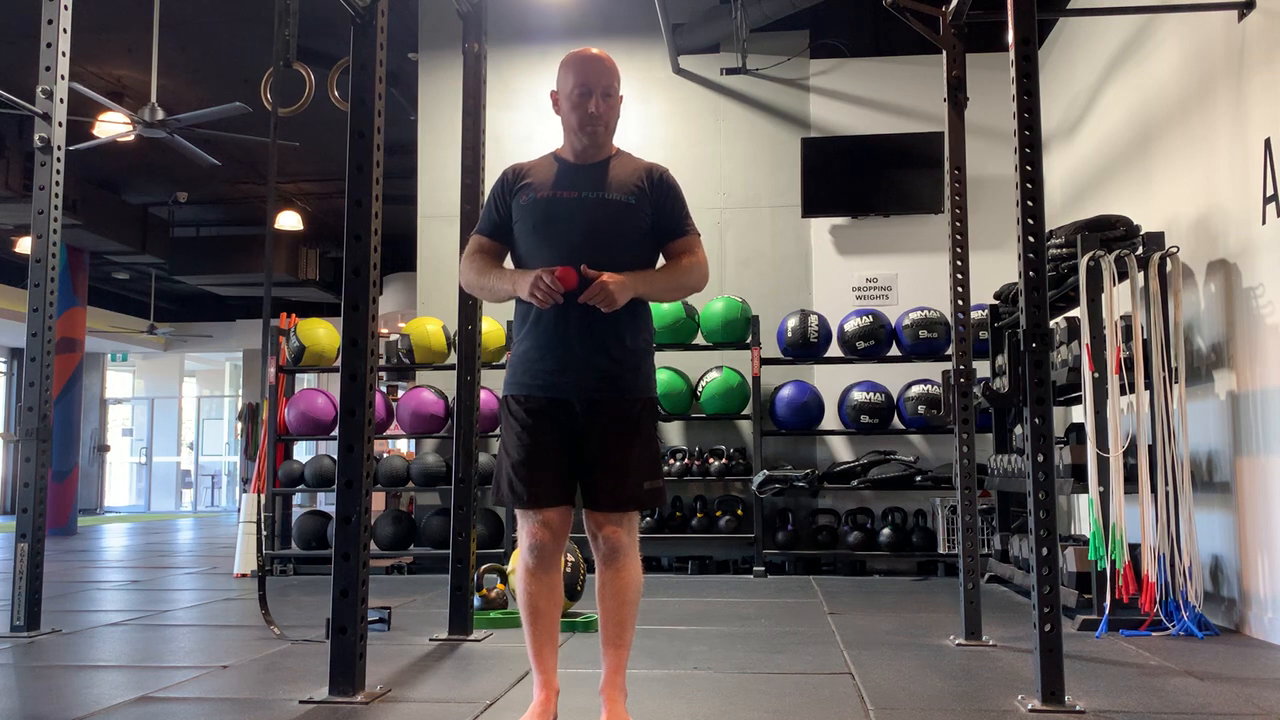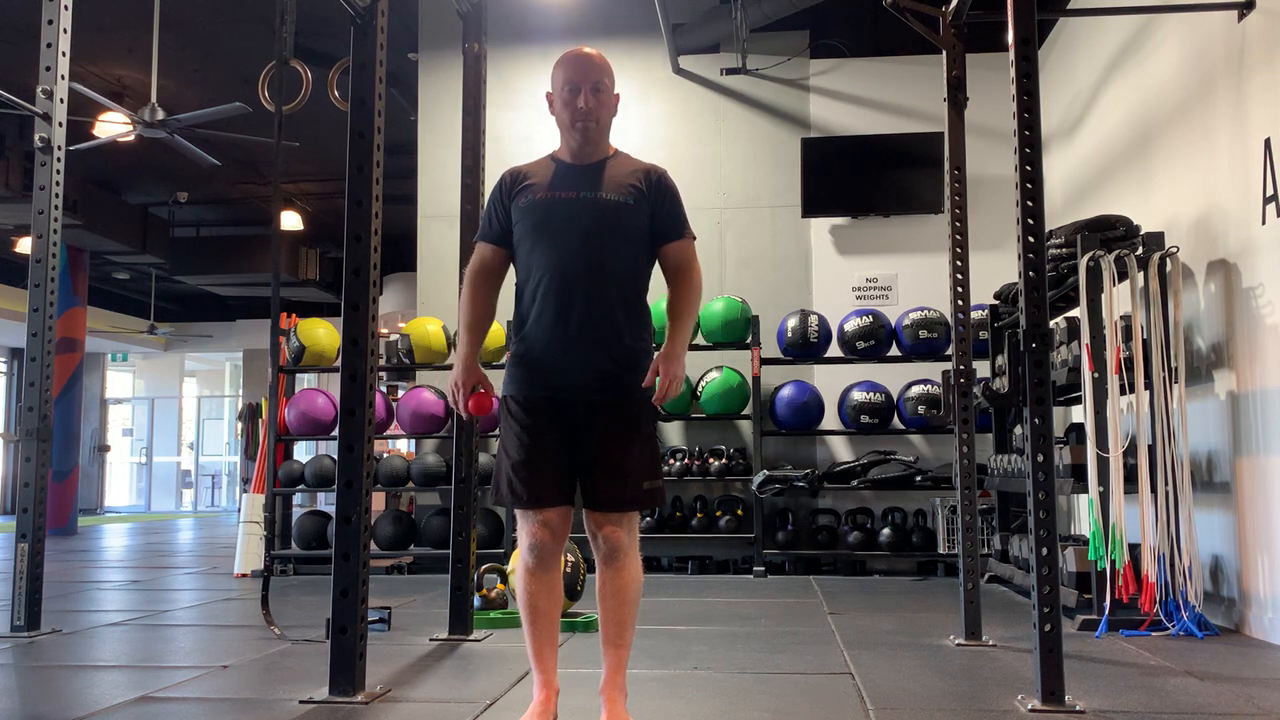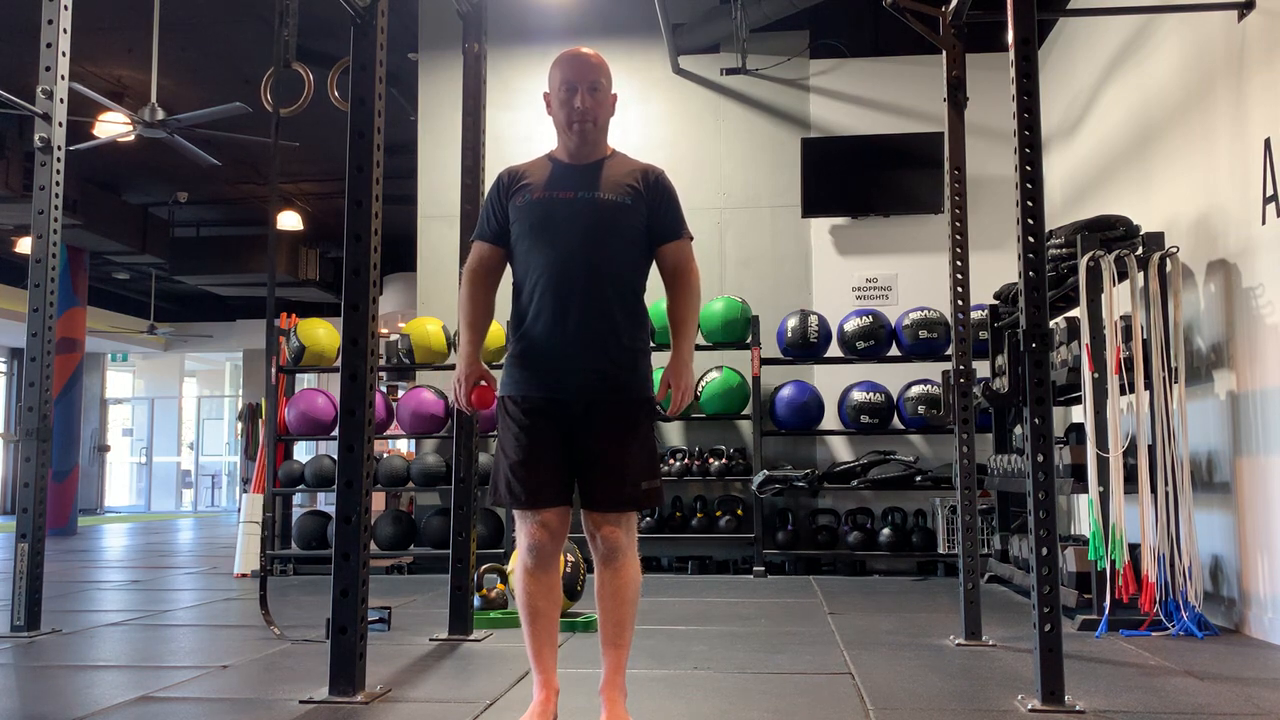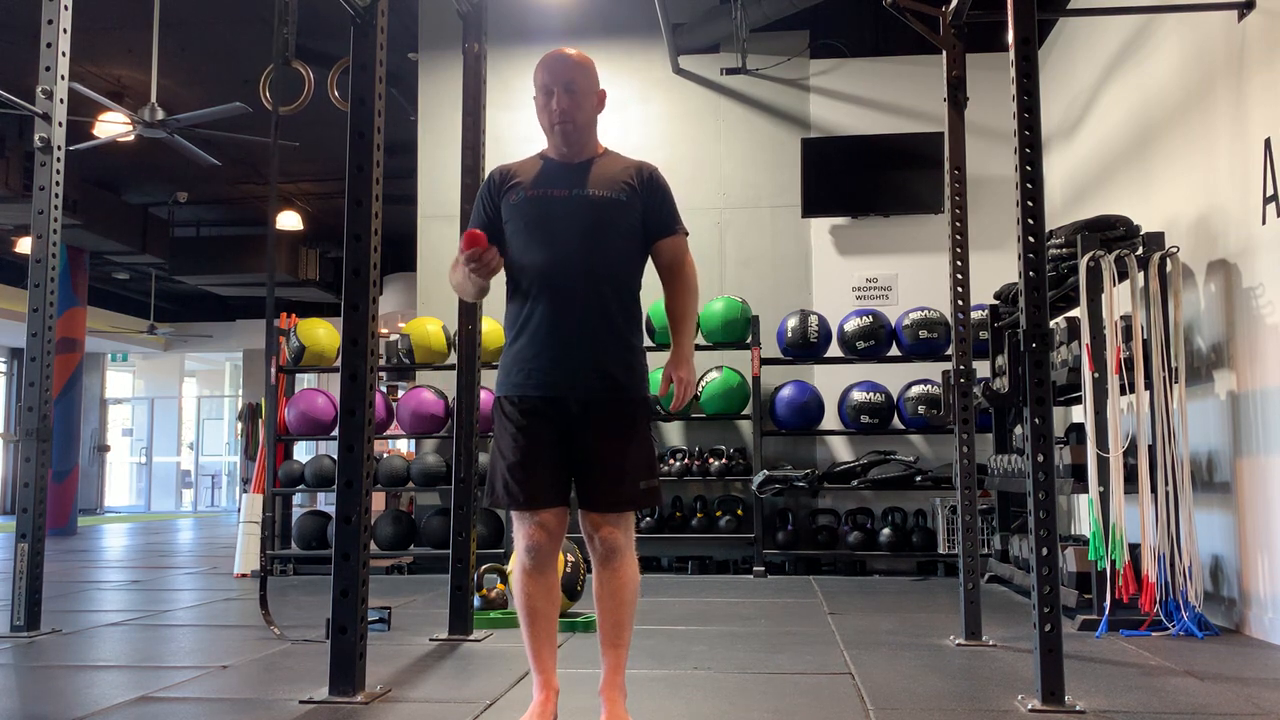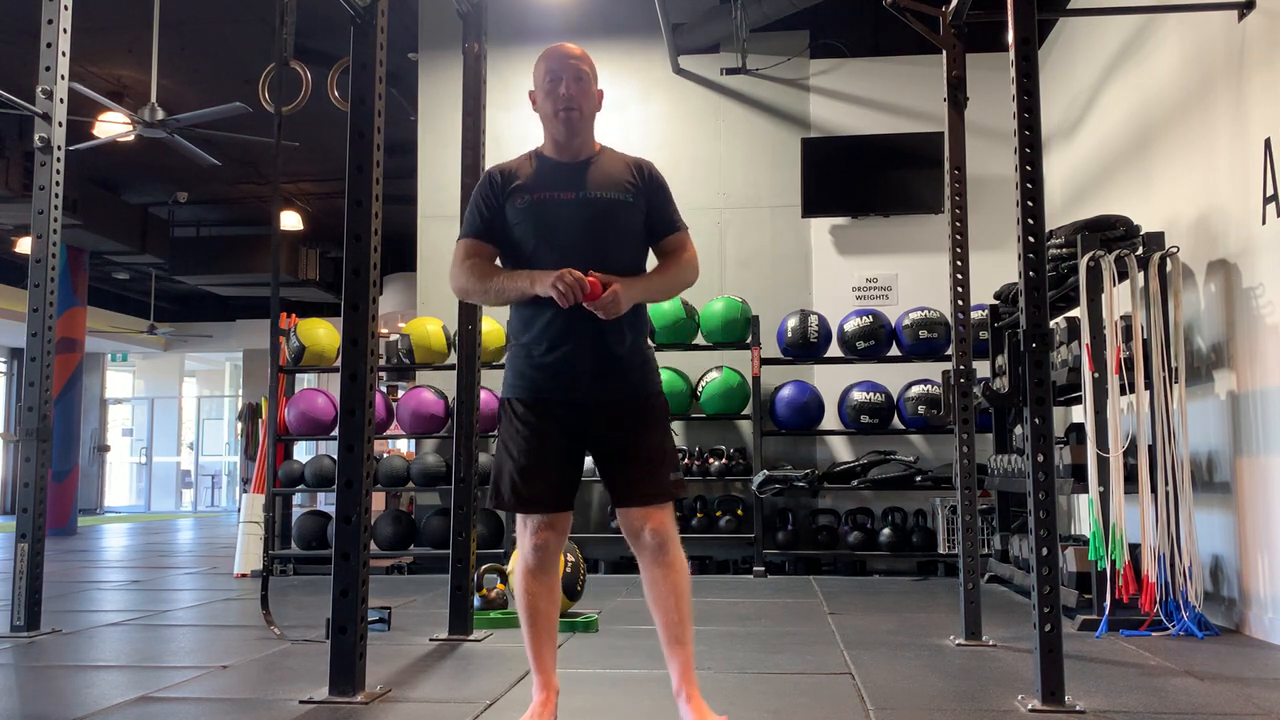
dt=1s
person 1, frame 1
left shoulder: (650, 181)
right shoulder: (517, 180)
left elbow: (694, 267)
right elbow: (472, 266)
left wrist: (633, 283)
right wrist: (515, 281)
left hip: (621, 388)
right hip: (536, 386)
left knee: (615, 535)
right knee: (538, 536)
person 1, frame 2
left shoulder: (649, 182)
right shoulder: (517, 184)
left elbow: (684, 268)
right elbow: (483, 271)
left wrist: (676, 346)
right wrist: (466, 353)
left hip: (622, 389)
right hip: (535, 388)
left knee: (616, 536)
right knee: (539, 537)
person 1, frame 3
left shoulder: (645, 182)
right shoulder: (514, 184)
left elbow: (681, 270)
right elbow: (480, 270)
left wrist: (683, 353)
right wrist: (468, 349)
left hip: (619, 388)
right hip: (532, 388)
left knee: (614, 536)
right knee: (537, 537)
person 1, frame 4
left shoulder: (638, 179)
right shoulder: (506, 182)
left elbow: (678, 267)
right elbow: (463, 283)
left wrist: (683, 350)
right wrist: (475, 269)
left hip: (614, 387)
right hip: (528, 387)
left knee: (611, 535)
right knee: (534, 538)
person 1, frame 5
left shoulder: (638, 175)
right shoulder: (503, 182)
left elbow: (684, 262)
right elbow: (465, 276)
left wrist: (631, 289)
right wrist: (537, 281)
left hip: (627, 385)
right hip: (537, 390)
left knee: (654, 531)
right knee: (538, 539)
